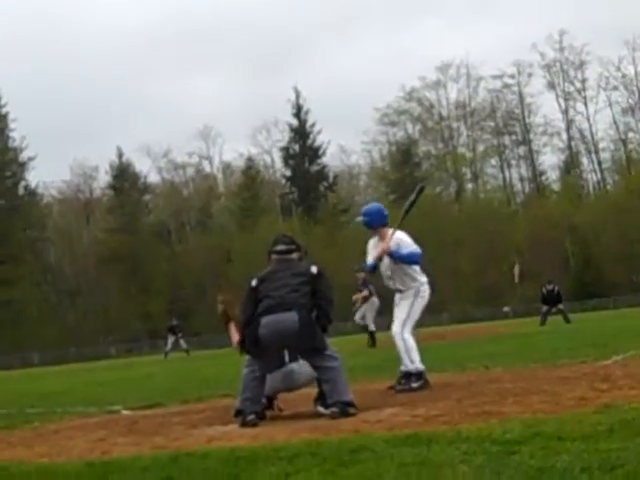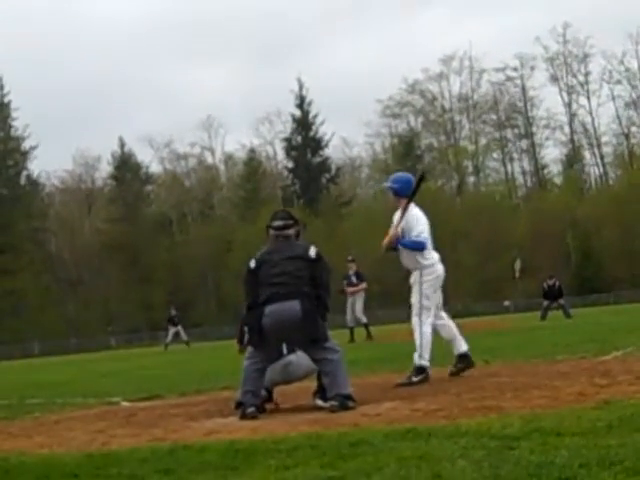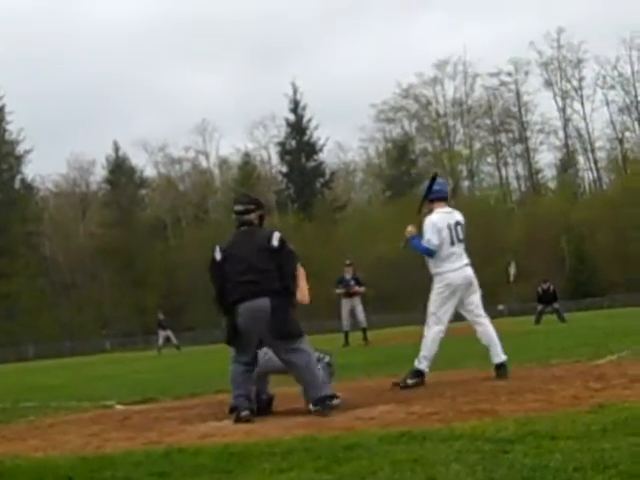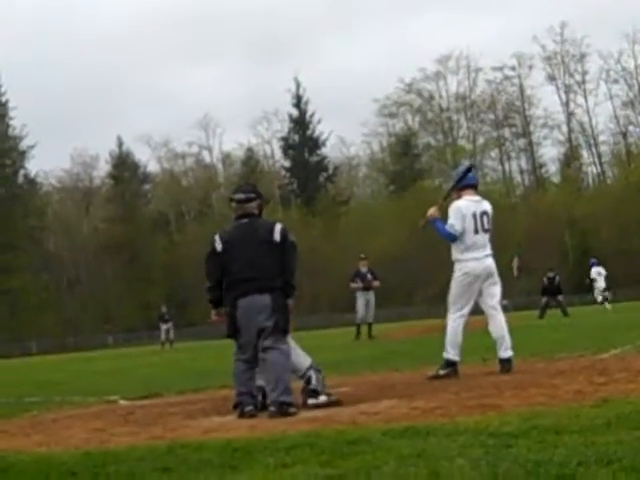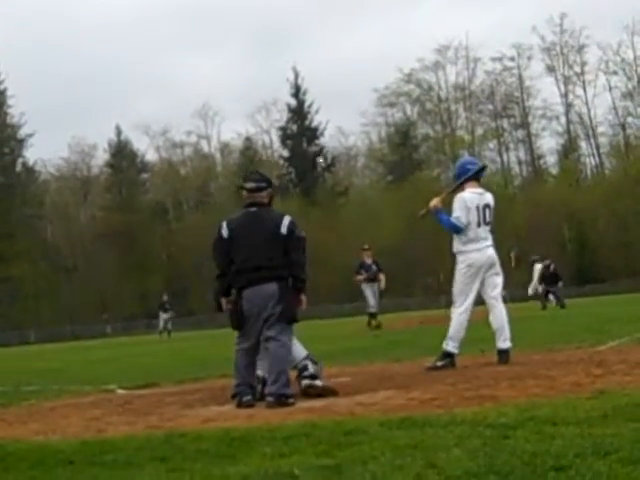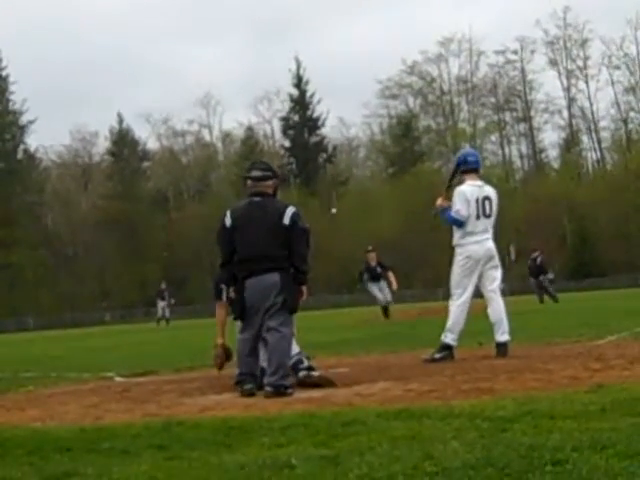
dt=0.4s
person 1, frame 1
left shoulder: (260, 278)
right shoulder: (311, 270)
left elbow: (248, 314)
right elbow: (324, 302)
left wrist: (248, 342)
right wrist: (320, 329)
left hip: (265, 325)
right hip: (298, 321)
left knee: (254, 367)
right knee: (328, 360)
left ankle: (248, 412)
right ankle: (340, 404)
person 1, frame 2
left shoulder: (258, 258)
right shoulder: (309, 251)
left elbow: (251, 295)
right elbow: (322, 287)
left wrist: (250, 325)
right wrist: (319, 316)
left hip: (267, 312)
right hip: (300, 309)
left knee: (255, 359)
right knee: (328, 352)
left ankle: (248, 404)
right ankle: (340, 397)
person 1, frame 3
left shoulder: (222, 249)
right shoulder: (274, 238)
left elbow: (219, 286)
right elbow: (289, 274)
left wrist: (229, 313)
right wrist: (289, 303)
left hip: (242, 309)
right hip: (272, 305)
left knee: (242, 360)
right knee: (296, 352)
left ankle: (241, 407)
right ankle: (321, 398)
person 1, frame 4
left shoulder: (222, 238)
right shoulder: (276, 230)
left elbow: (214, 275)
right elbow: (289, 266)
left wrist: (217, 304)
right wrist: (288, 294)
left hip: (241, 303)
right hip: (271, 298)
left knee: (244, 354)
right knee: (275, 349)
left ankle: (245, 403)
right ankle: (279, 402)
person 1, frame 5
left shoulder: (229, 226)
right shoulder: (283, 221)
left elbow: (222, 263)
right elbow: (296, 259)
left wrist: (224, 293)
right wrist: (300, 289)
left hip: (246, 292)
right hip: (276, 289)
left knee: (245, 344)
right knee: (278, 340)
left ankle: (244, 393)
right ankle: (277, 392)
person 1, frame 6
left shoulder: (233, 214)
right shoulder: (287, 212)
left elbow: (226, 253)
right elbow: (299, 250)
left wrist: (230, 282)
right wrist: (301, 280)
left hip: (248, 281)
right hip: (278, 279)
left knee: (248, 332)
right knee: (278, 330)
left ankle: (246, 381)
right ankle: (276, 382)
person 2, frame 1
left shoulder: (399, 238)
right shoulder: (373, 243)
left elbow: (416, 257)
right elbow: (370, 268)
left wrist: (391, 253)
right wrist: (377, 258)
left hip: (416, 290)
right hip: (401, 292)
left knee: (401, 330)
right knee: (399, 332)
left ankle: (419, 376)
right ankle: (408, 372)
person 2, frame 2
left shoulder: (414, 215)
right shoulder: (399, 214)
left elbow: (421, 244)
right elbow: (401, 245)
left wrist: (397, 240)
right wrist: (390, 242)
left hip: (427, 271)
right hip: (425, 270)
left knee: (421, 319)
right knee: (437, 315)
left ankle: (421, 369)
right ankle: (462, 355)
person 2, frame 3
left shoulder: (432, 220)
right shoulder: (458, 215)
left elbow: (429, 250)
left wrist: (412, 238)
left hip: (446, 278)
right hip: (465, 272)
left knee: (434, 325)
right knee: (479, 319)
left ankle: (419, 372)
right ankle: (500, 364)
person 2, frame 4
left shoulder: (458, 206)
right shoulder: (487, 205)
left elbow: (451, 235)
left wrist: (434, 219)
left hip: (467, 266)
right hip: (487, 263)
left knee: (456, 315)
right knee: (494, 311)
left ankle: (450, 363)
right ankle: (506, 358)
person 2, frame 5
left shoulder: (462, 197)
right shoulder: (488, 197)
left elbow: (456, 227)
left wrist: (437, 210)
left hip: (469, 257)
right hip: (488, 254)
left knee: (461, 306)
right knee: (495, 301)
left ankle: (449, 353)
right ankle: (504, 349)
person 2, frame 6
left shoulder: (462, 190)
right shoulder: (491, 191)
left elbow: (458, 221)
right elbow: (490, 219)
left wrist: (443, 209)
left hip: (468, 249)
right hip: (488, 246)
left knee: (459, 298)
right knee: (493, 294)
left ankle: (448, 346)
right ankle: (502, 342)
